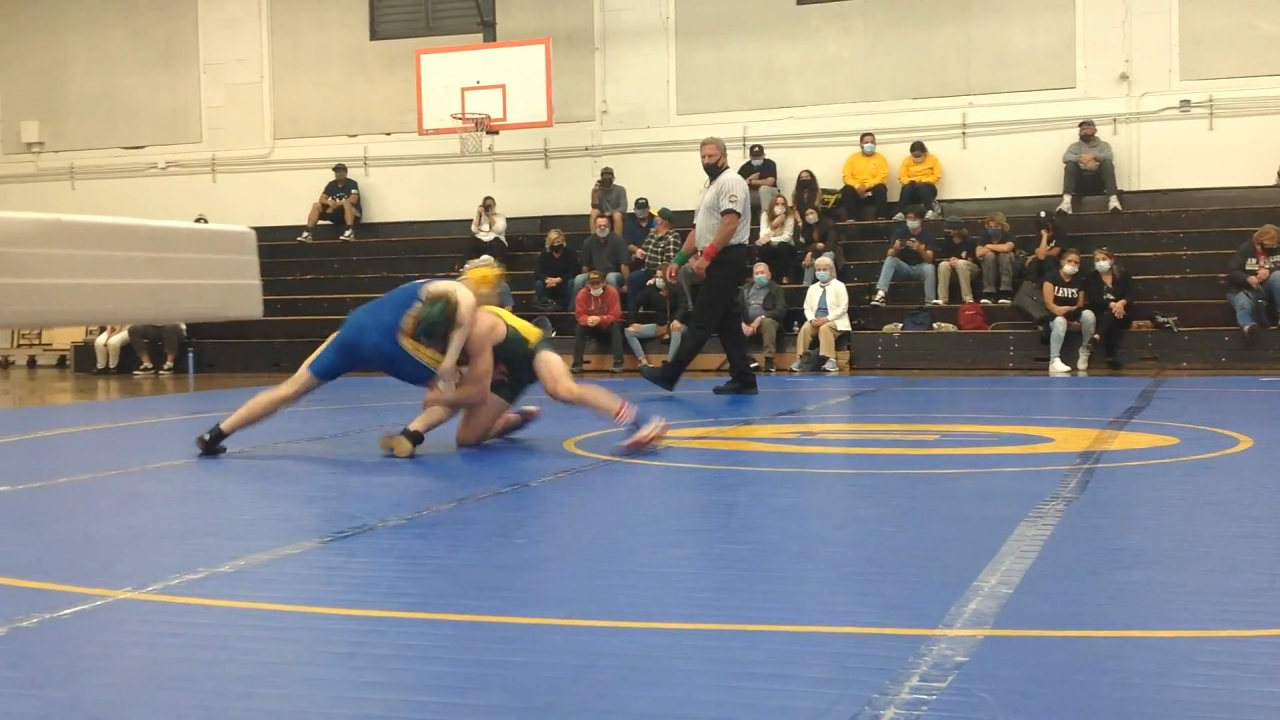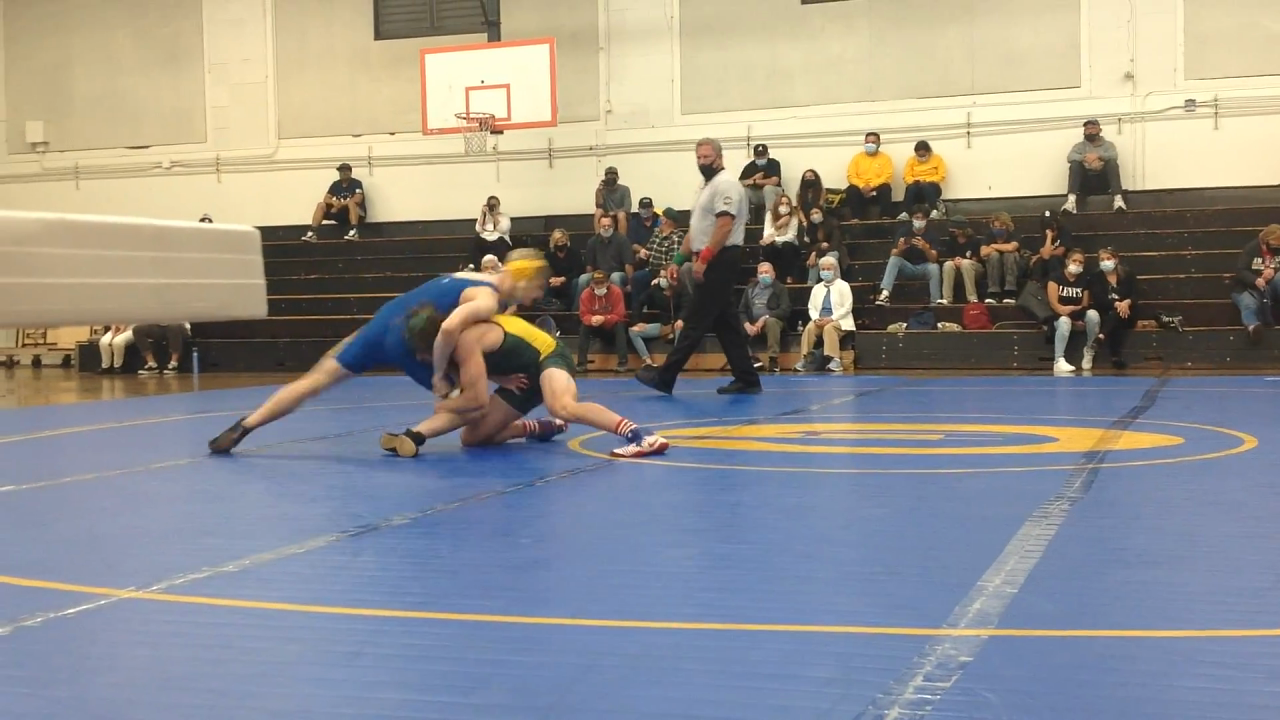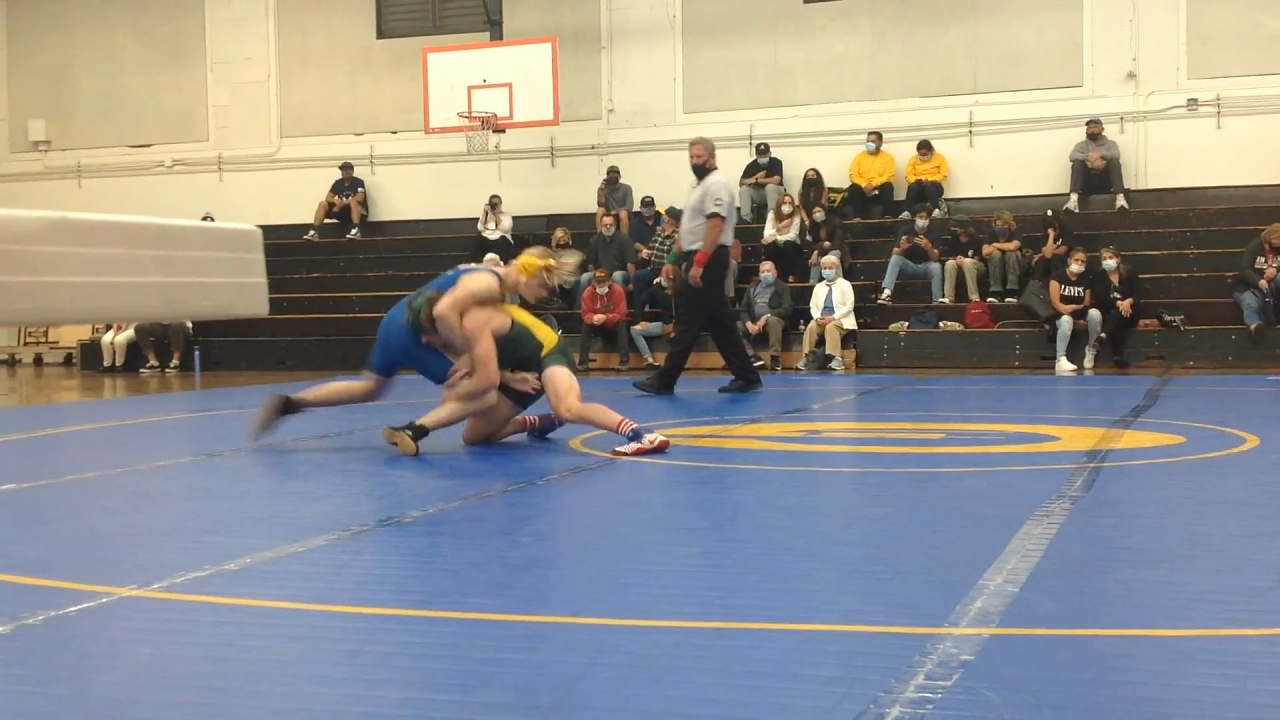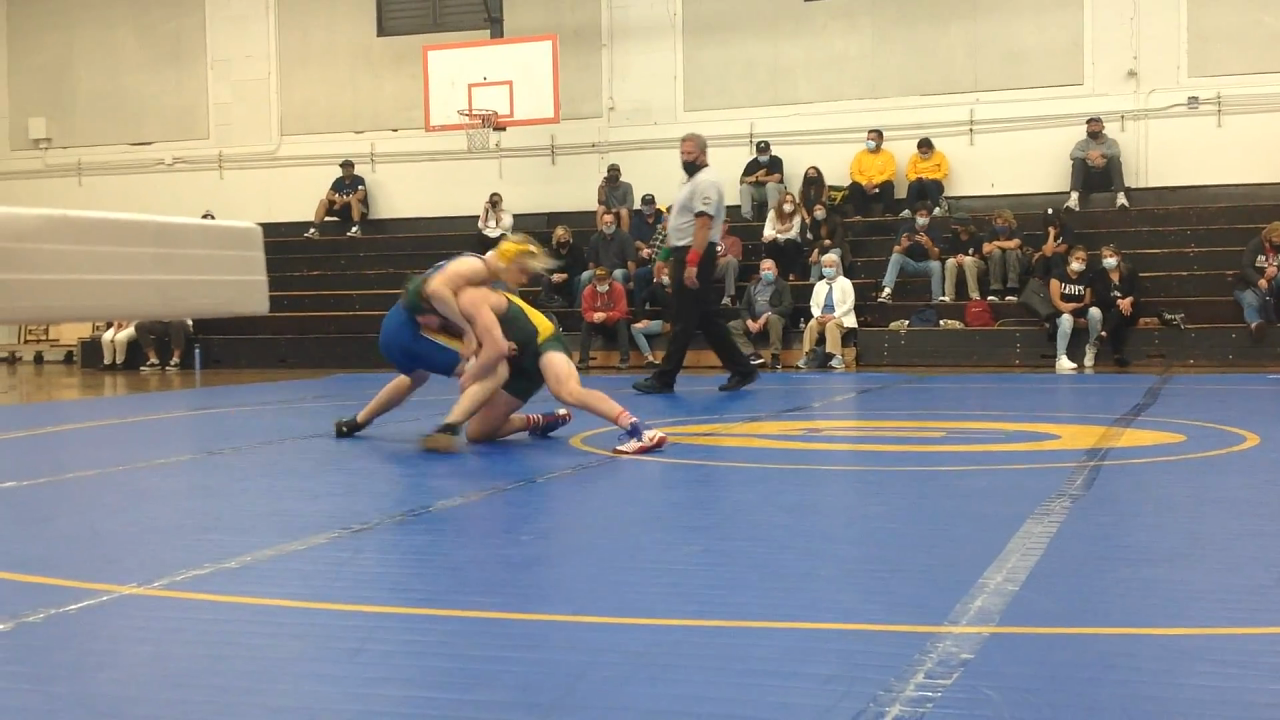
dt=0.1s
person 1, frame 1
left shoulder: (430, 286)
right shoulder: (462, 292)
right elbow: (467, 307)
right wrist: (451, 360)
left hip: (357, 326)
right hip: (388, 340)
left knee: (291, 389)
right knee: (446, 380)
left ankle: (216, 434)
person 1, frame 2
left shoulder: (472, 280)
right shoulder: (490, 300)
right elbow: (449, 328)
right wrist: (440, 375)
left hip: (382, 328)
right hip: (409, 346)
left knee: (314, 381)
left ankle: (239, 429)
person 1, frame 3
left shoulder: (480, 273)
right shoulder: (489, 283)
right elbow: (444, 312)
right wrist: (464, 356)
left hip: (397, 322)
right hip: (413, 336)
left knee: (371, 388)
left ankle: (289, 403)
person 1, frame 4
left shoulder: (479, 274)
right shoulder: (477, 267)
right elbow: (435, 289)
right wrist: (468, 330)
left hip: (392, 330)
right hip: (411, 333)
left knee: (414, 378)
right knee: (495, 374)
left ankle: (354, 423)
right ankle: (448, 428)
person 2, frame 1
left shoulder: (476, 330)
left elbow: (477, 393)
left wrist: (441, 396)
right hip: (508, 371)
left knee: (563, 389)
right knee: (467, 437)
left ankle: (636, 419)
right ankle: (509, 419)
person 2, frame 2
left shoulder: (466, 339)
left elbow: (476, 399)
left wrist: (445, 406)
left hip: (548, 356)
right hip: (525, 377)
left knee: (563, 406)
right knee: (472, 438)
left ankle: (637, 434)
right ankle: (541, 428)
person 2, frame 3
left shoulder: (473, 322)
right shoulder: (466, 322)
left elbow: (488, 380)
left wrist: (454, 394)
left hip: (549, 354)
right hip: (527, 371)
left knee: (568, 408)
right knee: (474, 436)
left ankle: (638, 433)
person 2, frame 4
left shoulder: (466, 299)
left elbow: (498, 347)
left wrist: (470, 376)
left hip: (544, 342)
right hip: (522, 363)
left knee: (569, 393)
right knee: (476, 433)
left ankle: (638, 430)
person 3, frame 1
left shoulder: (730, 182)
right shoulder: (711, 187)
left elbow: (730, 222)
right elbow: (698, 230)
left wrist: (707, 256)
right wrist: (678, 260)
left hip: (726, 258)
right hip: (717, 259)
left knee: (702, 319)
right knee: (727, 321)
left ankle: (669, 374)
right ankle: (744, 380)
person 3, frame 2
left shoulder: (725, 184)
right shoulder: (707, 186)
left elbow: (724, 225)
right elbow: (695, 231)
left wrist: (703, 259)
right wrist: (678, 261)
left hip: (718, 260)
right hip: (711, 260)
left knee: (697, 321)
right knee: (725, 323)
left ankle: (665, 376)
right ankle: (747, 378)
person 3, frame 3
left shoulder: (716, 183)
right shoulder: (700, 186)
left elbow: (715, 227)
right elbow: (689, 229)
left wrist: (699, 263)
left hip: (708, 260)
right hip: (700, 260)
left knee: (688, 322)
right knee: (719, 322)
left ankle: (665, 380)
right ankle: (746, 376)
person 3, frame 4
left shoulder: (705, 182)
right shoulder: (692, 181)
left elbow: (703, 225)
left wrist: (692, 263)
right wrist: (665, 256)
left hip: (693, 257)
right hip: (686, 256)
left knee: (684, 320)
right knee: (707, 318)
left ankle: (665, 378)
right ankle: (741, 370)
